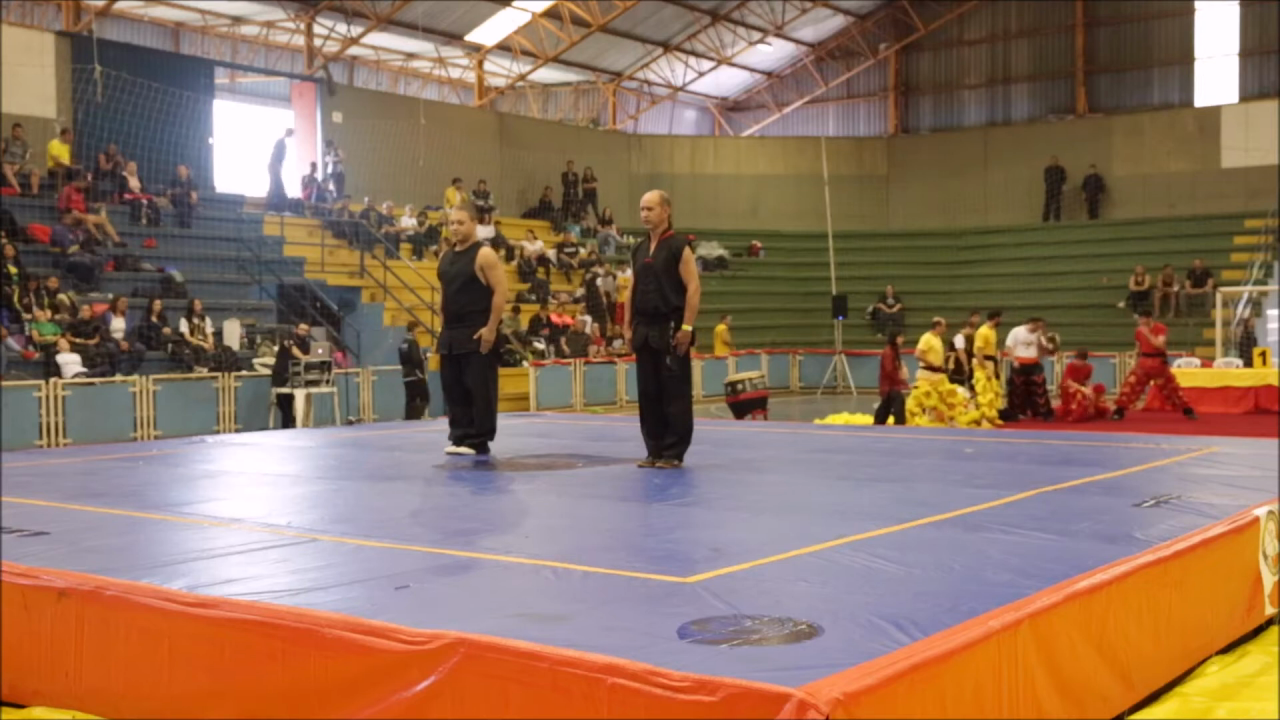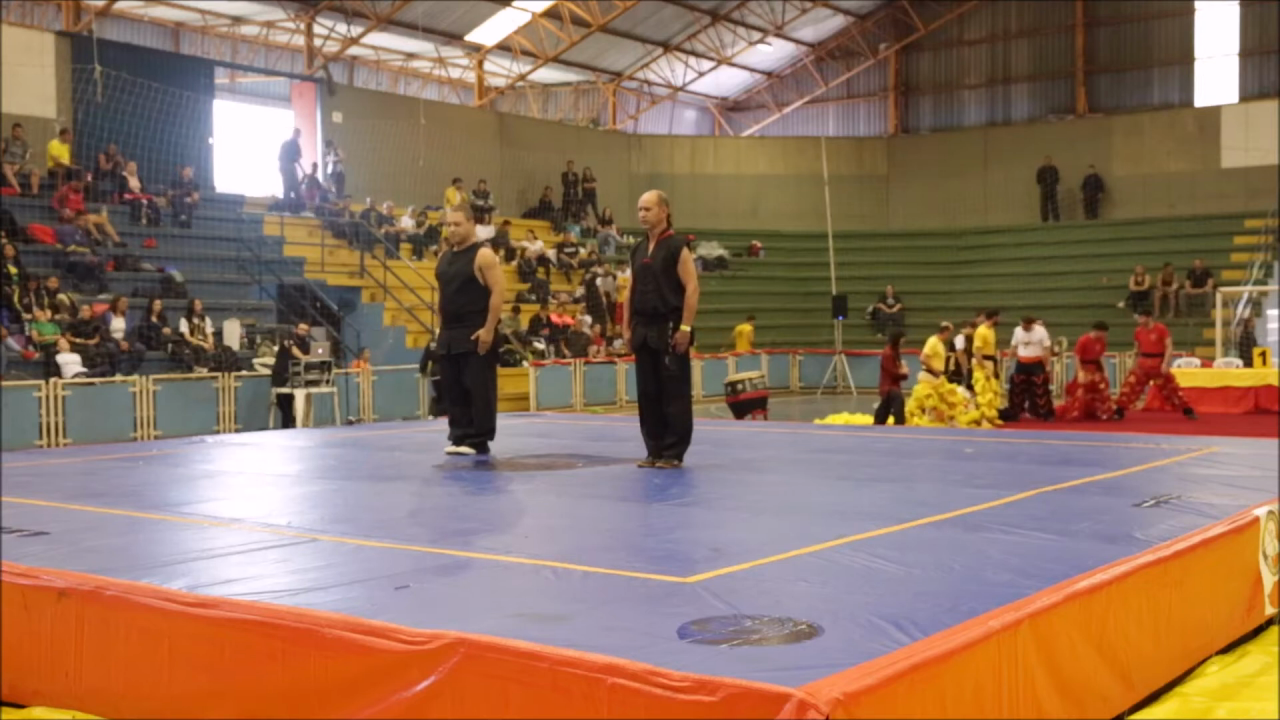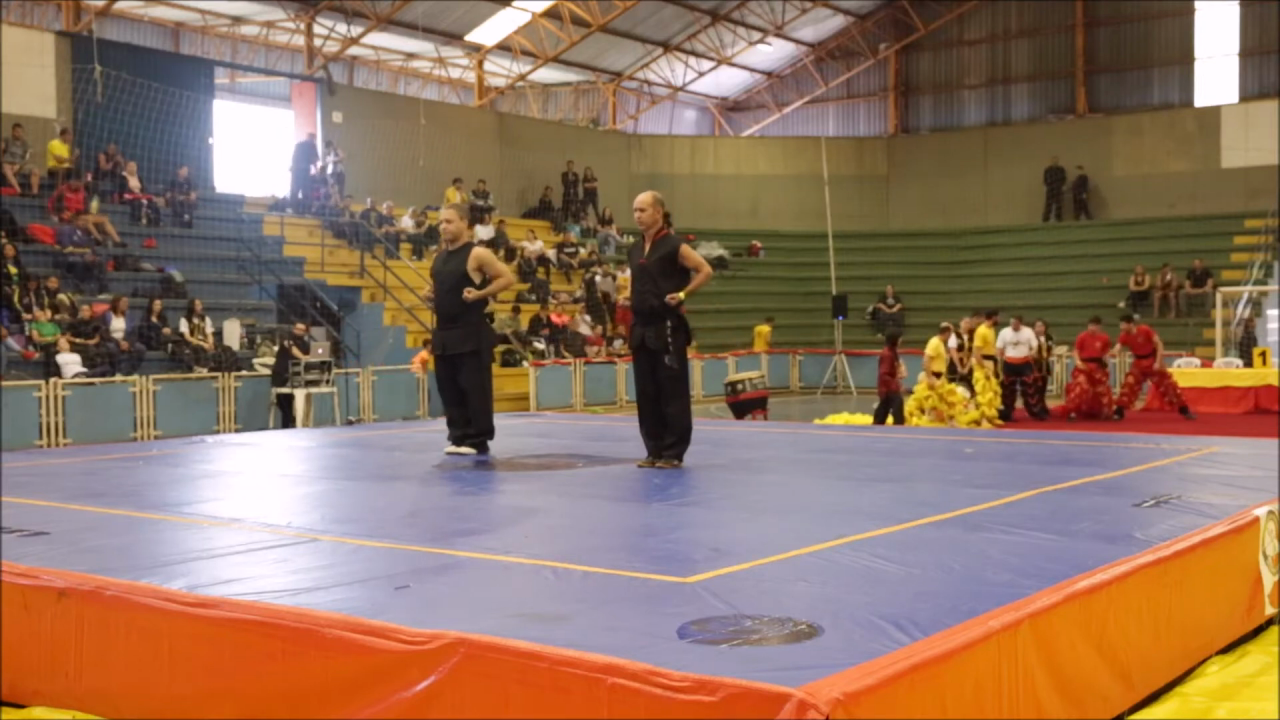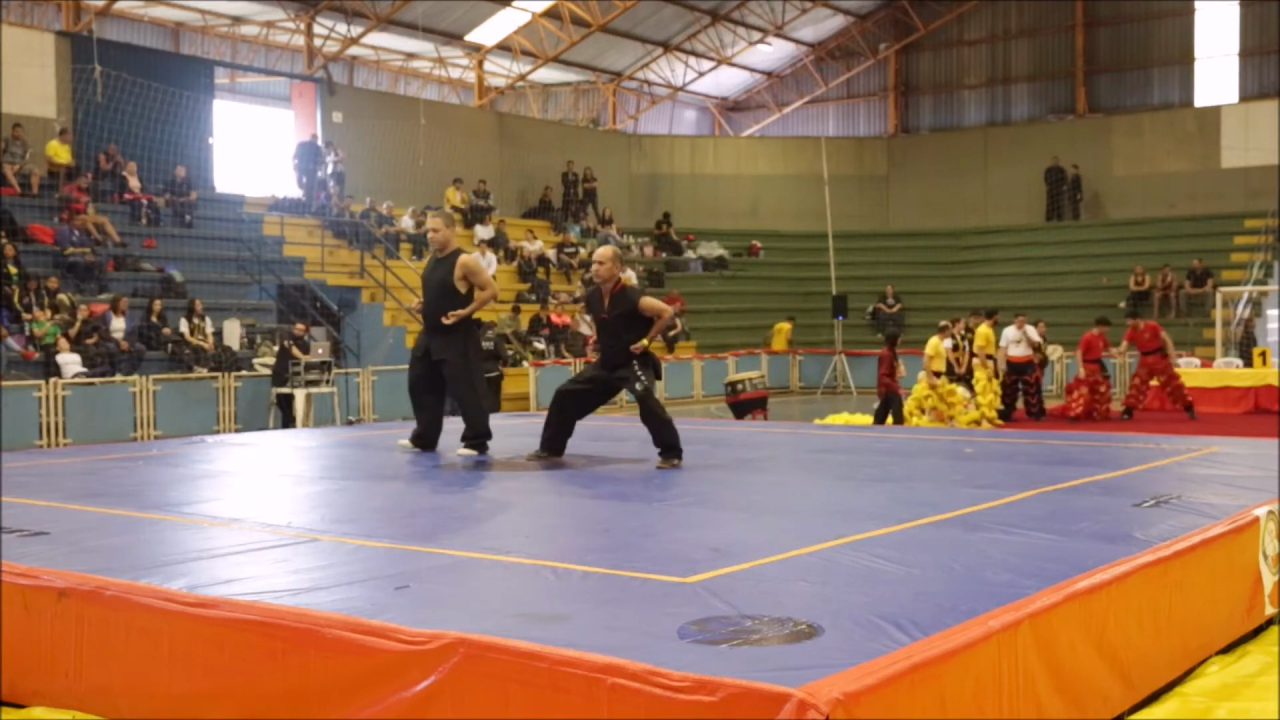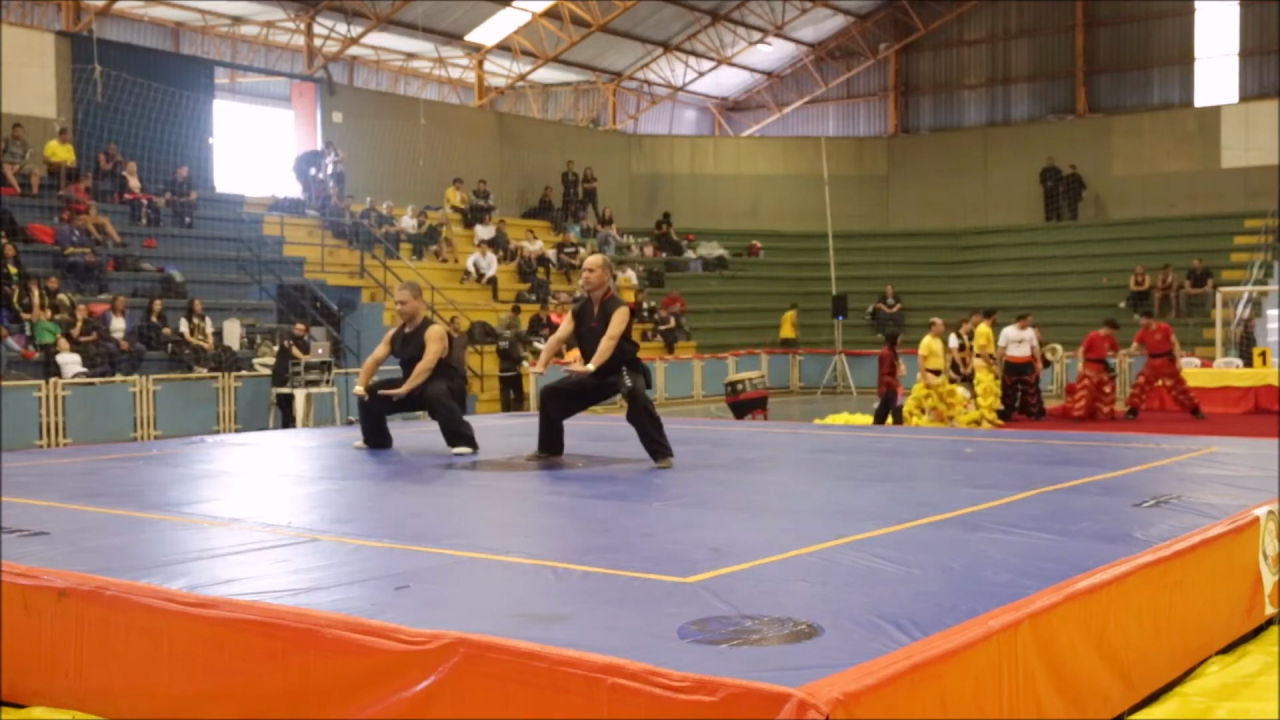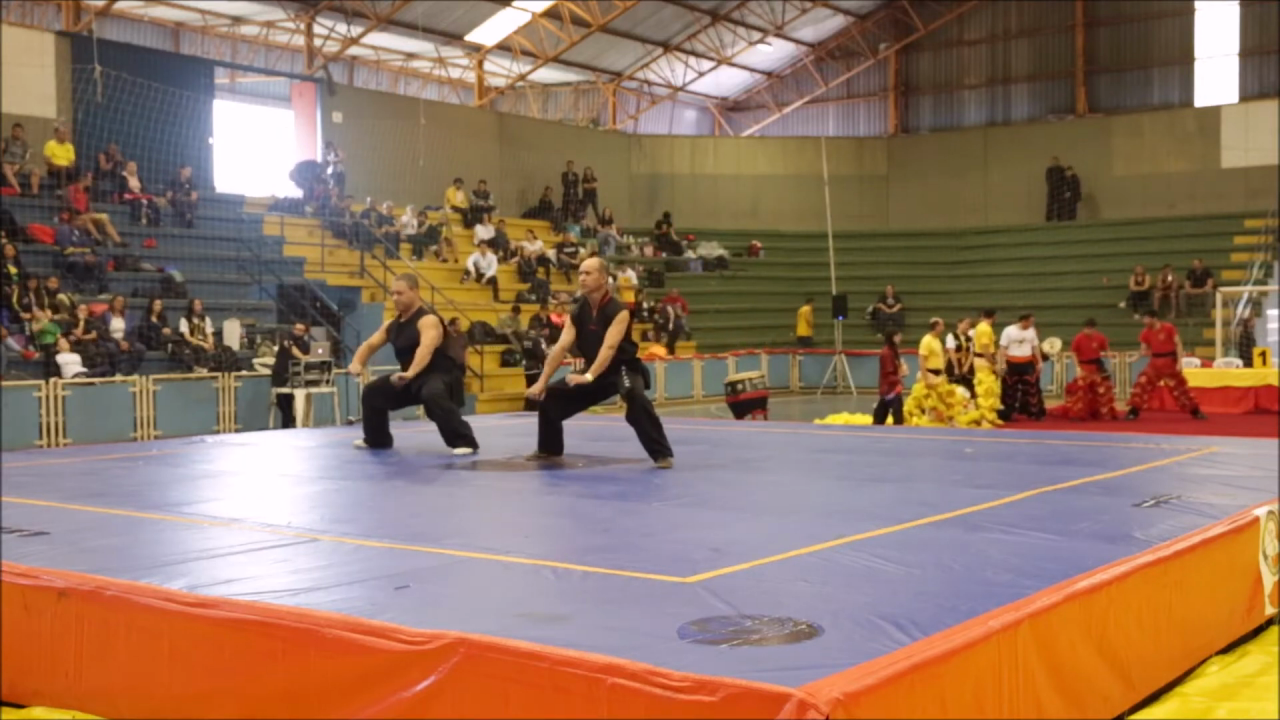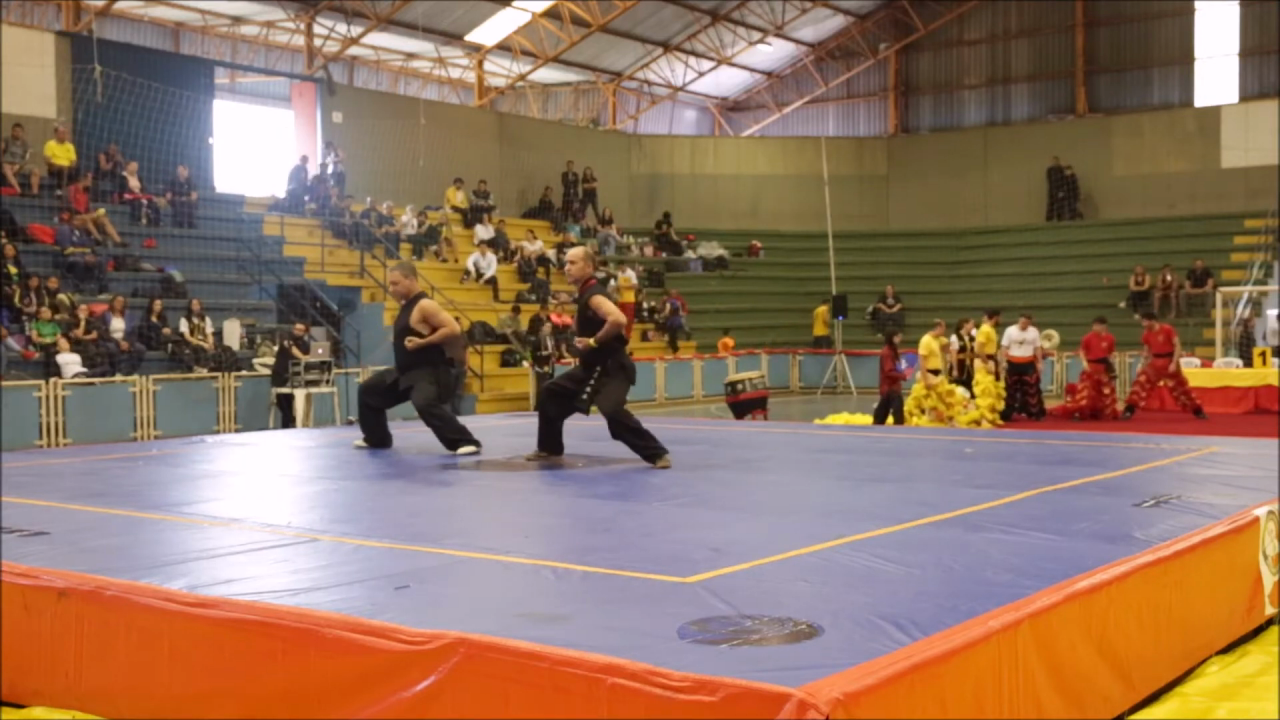
dt=0.7s
person 1, frame 1
left shoulder: (679, 247)
right shoulder: (639, 250)
left elbow: (693, 289)
left wrist: (686, 327)
right wrist: (628, 325)
left hip: (670, 328)
right hip: (644, 329)
left knee: (674, 393)
right knee: (648, 392)
left ankle: (673, 453)
right ankle: (654, 450)
person 1, frame 2
left shoulder: (677, 247)
right shoulder: (637, 250)
left elbow: (692, 289)
left wrist: (685, 328)
right wrist: (627, 326)
left hip: (668, 328)
right hip: (643, 330)
left knee: (674, 393)
right knee: (647, 393)
left ankle: (673, 453)
right ankle: (654, 451)
person 1, frame 3
left shoulder: (674, 246)
right shoulder: (634, 250)
left elbow: (705, 270)
left wrist: (682, 294)
right wrist: (630, 298)
left hip: (667, 327)
right hip: (641, 327)
left knee: (672, 392)
right knee: (646, 393)
left ankle: (673, 453)
right ankle: (654, 450)
person 1, frame 4
left shoulder: (632, 298)
right shoulder: (592, 296)
left elbow: (667, 312)
left wrist: (646, 341)
right wrist: (598, 336)
left hip: (633, 363)
right hip: (606, 363)
left knee: (646, 400)
right knee: (566, 395)
left ankle: (671, 453)
right ankle: (551, 447)
person 1, frame 5
left shoulder: (619, 308)
right shoulder: (579, 310)
left elbow: (610, 340)
right elbow: (558, 337)
left wrist: (591, 366)
right wrist: (541, 364)
left hip: (622, 369)
right hip: (593, 374)
left knee: (637, 398)
right knee: (549, 394)
left ankle: (662, 454)
right ankle: (549, 448)
person 1, frame 6
left shoulder: (618, 311)
right shoulder: (577, 313)
left elbow: (609, 347)
right elbow: (561, 347)
left wrist: (588, 377)
right wrist: (542, 381)
left hip: (622, 369)
right hip: (591, 373)
left knee: (636, 398)
right knee: (550, 397)
left ankle: (662, 454)
right ankle: (549, 448)
person 1, frame 7
left shoulder: (594, 295)
right shoulder: (585, 295)
left elbow: (618, 321)
left wrist: (594, 342)
right wrist: (584, 340)
left hip: (611, 367)
right hip: (590, 366)
left knee: (613, 410)
right knee: (550, 393)
left ankle: (656, 454)
right ankle: (549, 448)
person 2, frame 1
left shoulder: (484, 255)
right shoulder: (445, 257)
left elbow: (501, 292)
left wrist: (491, 328)
right wrist: (445, 326)
left hip: (477, 334)
right hip: (450, 334)
left knee: (480, 389)
right knee: (453, 389)
left ankle: (478, 441)
right ankle: (459, 437)
person 2, frame 2
left shoulder: (483, 255)
right shoulder: (444, 258)
left elbow: (498, 292)
left wrist: (488, 329)
right wrist: (444, 327)
left hip: (475, 334)
right hip: (449, 334)
left knee: (479, 388)
right knee: (452, 389)
left ankle: (478, 440)
right ankle: (459, 437)
person 2, frame 3
left shoulder: (477, 254)
right shoulder: (439, 257)
left elbow: (507, 278)
left wrist: (479, 294)
right wrist: (431, 295)
left hip: (471, 333)
right hip: (443, 333)
left knee: (475, 388)
right knee: (449, 389)
left ankle: (478, 440)
right ankle: (459, 437)
person 2, frame 4
left shoulder: (464, 261)
right shoulder: (432, 261)
left elbow: (491, 290)
left wrist: (466, 312)
right wrist: (422, 305)
left hip: (458, 339)
right hip: (430, 337)
left knee: (467, 390)
right knee: (420, 386)
left ankle: (477, 441)
right ankle: (424, 438)
person 2, frame 5
left shoulder: (434, 331)
right shoulder: (394, 334)
left elbow: (428, 365)
right elbow: (374, 360)
left wrist: (405, 389)
right wrist: (361, 385)
left hip: (442, 385)
right hip: (411, 387)
left knee: (436, 394)
right knee: (368, 396)
left ankle: (464, 442)
right ankle: (376, 440)
person 2, frame 6
left shoulder: (428, 320)
right shoulder: (391, 324)
left elbow: (426, 349)
right elbow: (369, 345)
left wrist: (410, 373)
right wrist: (357, 363)
left hip: (439, 376)
right hip: (410, 379)
left knee: (433, 395)
right knee: (372, 393)
left ankle: (464, 442)
right ankle: (376, 439)
person 2, frame 7
left shoulder: (425, 305)
right shoulder: (408, 305)
left elbow: (453, 330)
left wrist: (423, 342)
right wrist: (401, 341)
left hip: (428, 371)
right hip: (405, 370)
left knee: (425, 404)
right knee: (368, 390)
left ankle: (465, 442)
right ankle: (376, 438)
